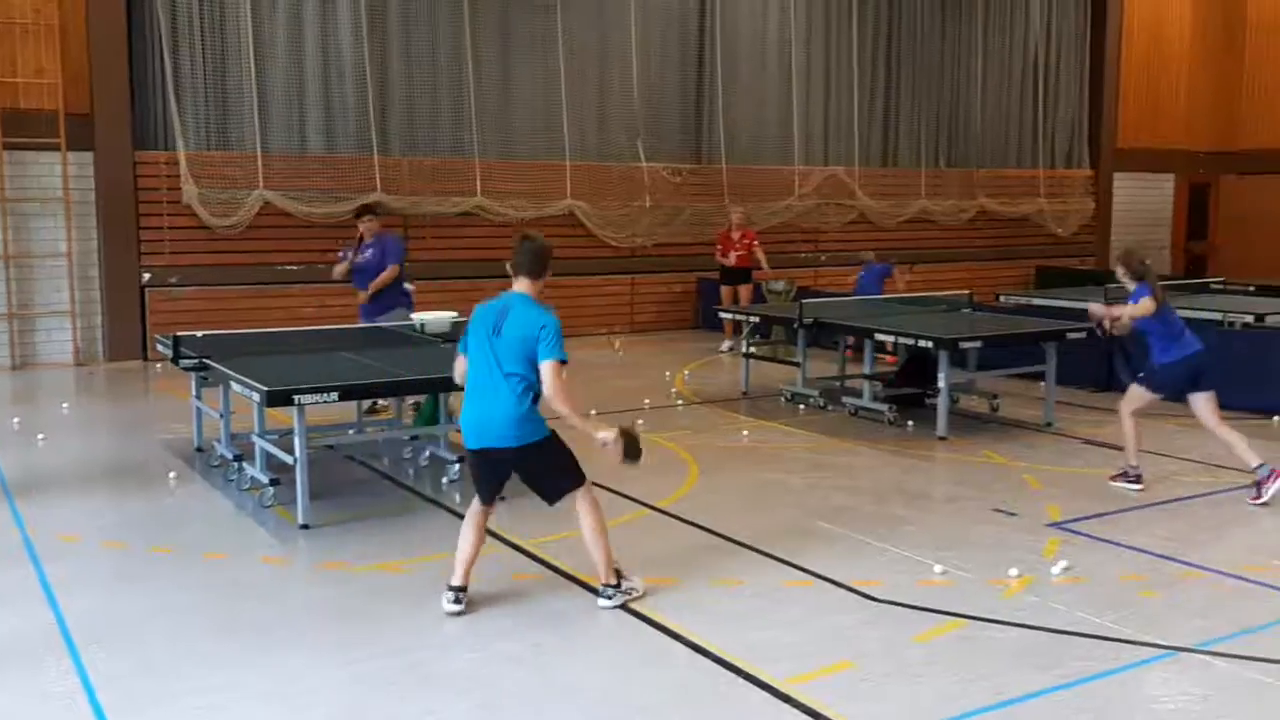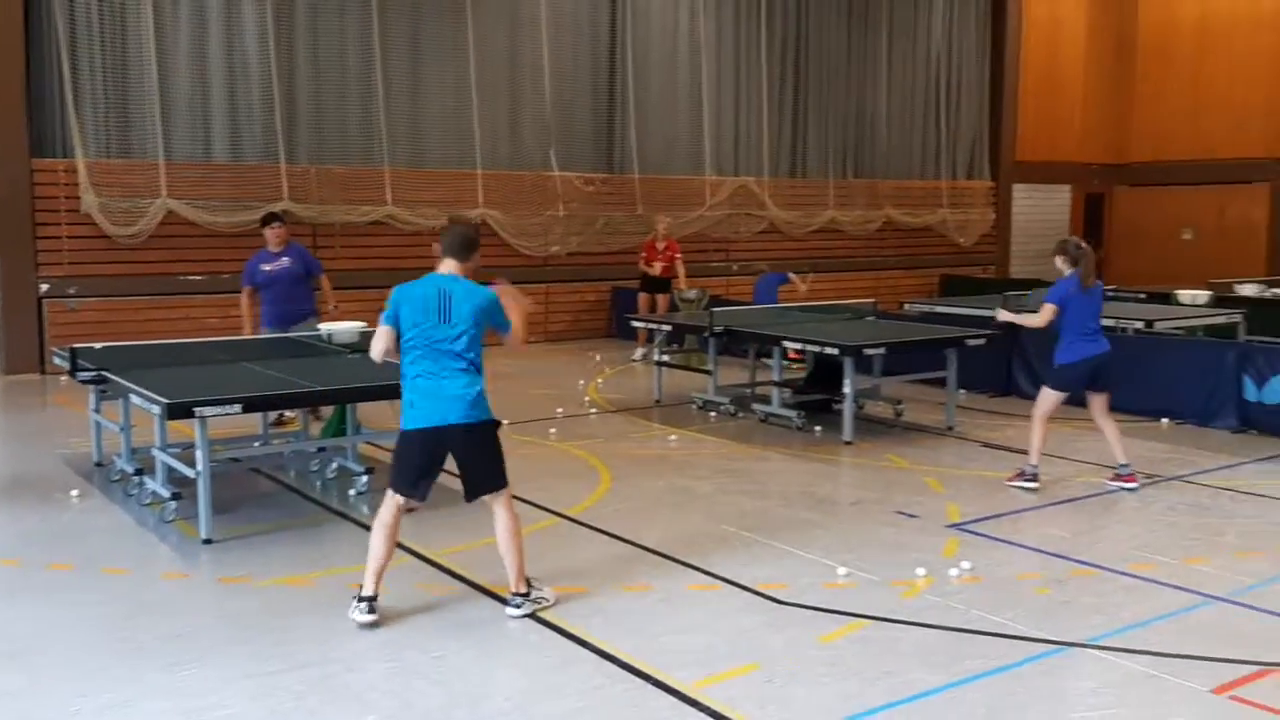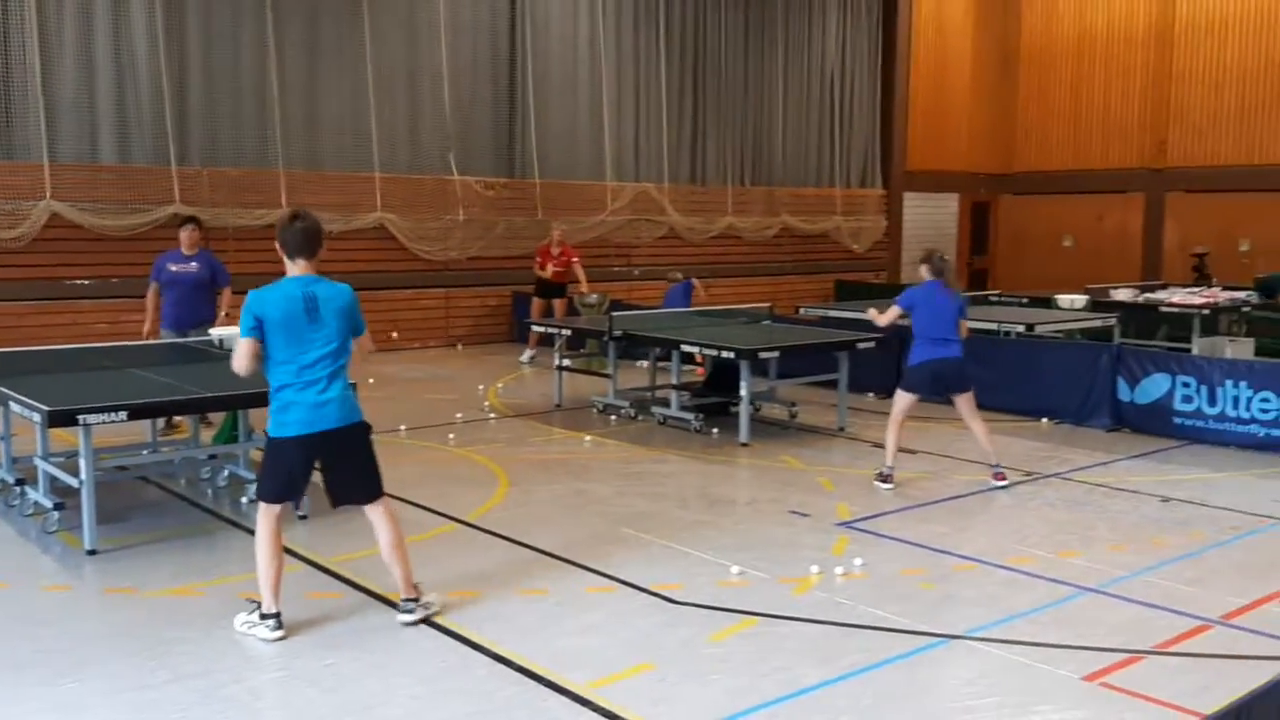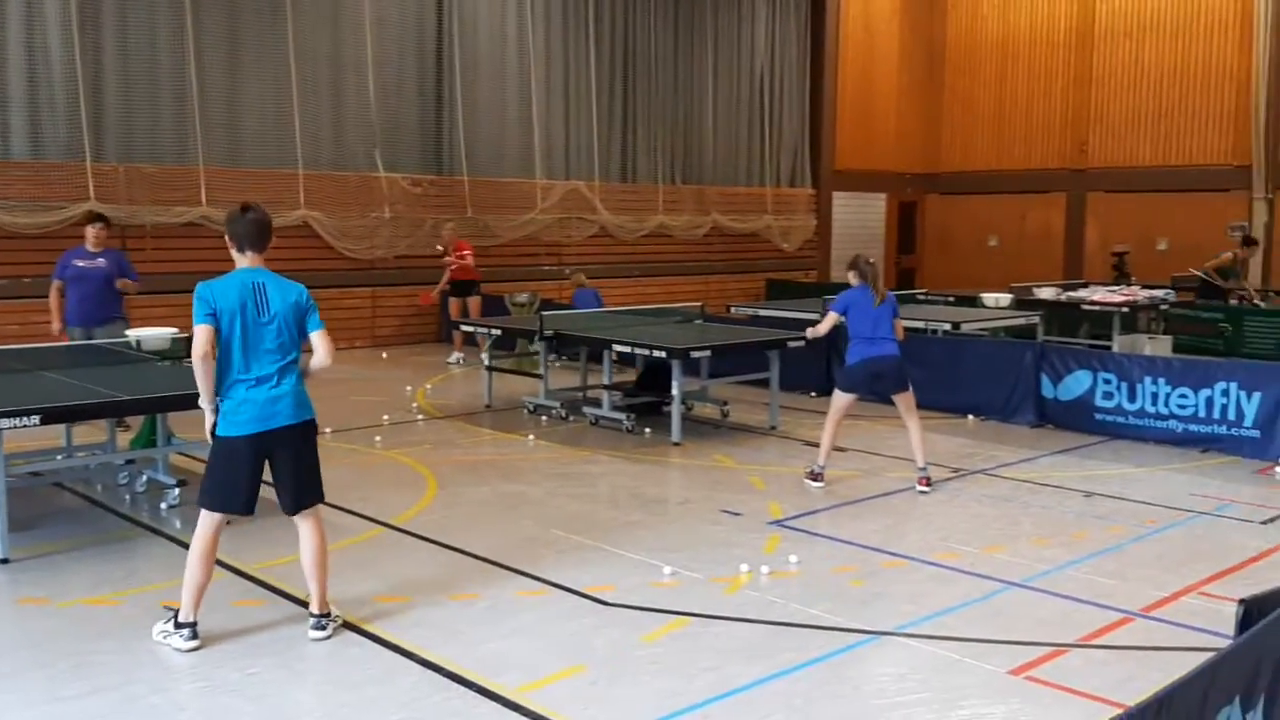
dt=0.5s
person 1, frame 1
left shoulder: (481, 312)
right shoulder: (544, 320)
left elbow: (461, 376)
right elbow: (552, 390)
right wrist: (594, 431)
left hip: (476, 433)
right hip: (523, 432)
left knee: (481, 505)
right knee: (582, 496)
left ankle: (457, 589)
right ankle: (611, 584)
person 1, frame 2
left shoulder: (403, 294)
right shoulder: (485, 297)
left elbow: (377, 352)
right elbow: (515, 341)
right wrist: (514, 305)
left hip: (419, 419)
right hip: (470, 416)
left knee: (395, 502)
right knee: (500, 499)
left ankle: (367, 599)
right ankle: (520, 592)
person 1, frame 3
left shoulder: (259, 300)
right shoulder: (344, 295)
left elbow: (242, 366)
right elbow: (365, 347)
left hip: (288, 425)
right hip: (343, 420)
left knee: (268, 514)
right knee: (377, 506)
left ankle: (268, 614)
right ankle: (410, 597)
person 1, frame 4
left shoulder: (210, 291)
right shoulder: (295, 292)
left elbow: (202, 353)
right elbow: (324, 355)
left wrist: (210, 405)
left hip: (237, 422)
right hip: (291, 418)
left knee: (210, 521)
right knee: (307, 517)
left ankle: (185, 623)
right ankle: (320, 614)
person 2, frame 1
left shoulder: (1142, 292)
right shoulder: (1142, 290)
left elbow: (1147, 310)
right elbow: (1130, 323)
left wrist: (1110, 311)
right wrist: (1116, 323)
left hip: (1170, 365)
right hip: (1194, 359)
left knee: (1126, 410)
right knee: (1215, 424)
left ankle: (1132, 473)
person 2, frame 2
left shoulder: (1061, 288)
right shoulder: (1096, 286)
left elbow: (1040, 321)
left wrist: (1009, 316)
left hip: (1071, 361)
right hip: (1100, 356)
left knee: (1039, 415)
right knee: (1102, 416)
left ankle: (1030, 472)
right ankle: (1125, 472)
person 2, frame 3
left shoulder: (913, 293)
right shoulder: (956, 297)
left elbow: (883, 321)
left wrist: (873, 314)
left hip: (922, 363)
right hip: (953, 362)
left knee: (896, 417)
right knee: (972, 417)
left ankle: (886, 473)
right ankle: (997, 470)
person 2, frame 4
left shoulder: (846, 297)
right shoulder: (888, 298)
left elbow: (822, 329)
right elbow: (899, 335)
left wrist: (810, 332)
left hip: (859, 363)
right hip: (890, 361)
left knee: (833, 417)
right knee: (911, 417)
left ankle: (818, 471)
right ankle: (922, 475)
person 3, frame 1
left shoulder: (390, 241)
right shoulder: (356, 248)
left elbow: (393, 271)
right elbow: (337, 274)
left wrist: (369, 290)
right wrist: (348, 262)
left hip: (395, 309)
right hip: (369, 313)
left ankle: (416, 398)
right ankle: (381, 399)
person 3, frame 2
left shoulder: (300, 253)
right shoulder: (255, 261)
left elbow: (322, 279)
right elbow: (247, 294)
left wrist: (332, 305)
right wrist: (247, 324)
left hip: (304, 321)
right hip: (272, 325)
right ankle: (287, 410)
person 3, frame 3
left shoulder: (209, 260)
right shoulder: (164, 260)
left elbow: (225, 288)
right elbow: (153, 290)
left wrist: (223, 313)
right wrist: (149, 320)
left hip: (202, 326)
right hip: (171, 327)
left ankle: (201, 412)
right ankle: (173, 417)
person 3, frame 4
left shoulder: (117, 257)
right shoulder: (69, 257)
left elbow: (134, 286)
right elbow: (55, 289)
left wrist: (126, 284)
right wrist: (56, 319)
left hip: (109, 324)
right hip: (76, 325)
